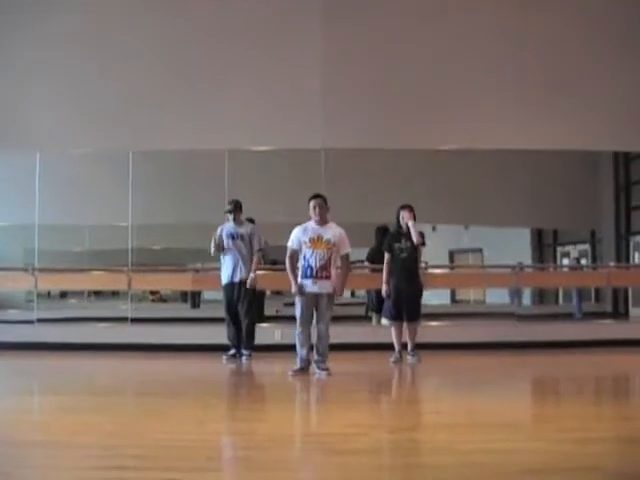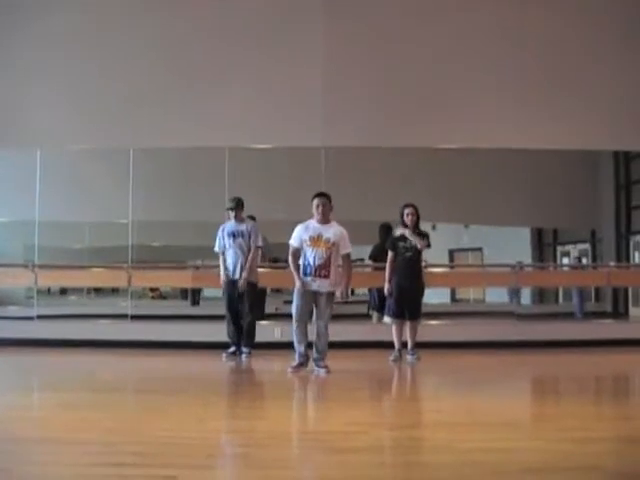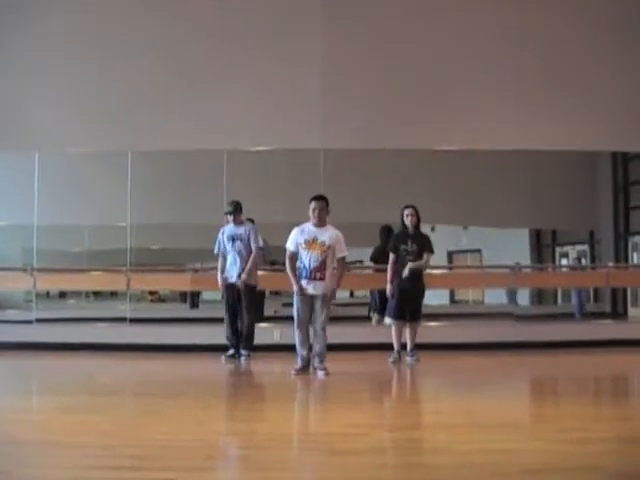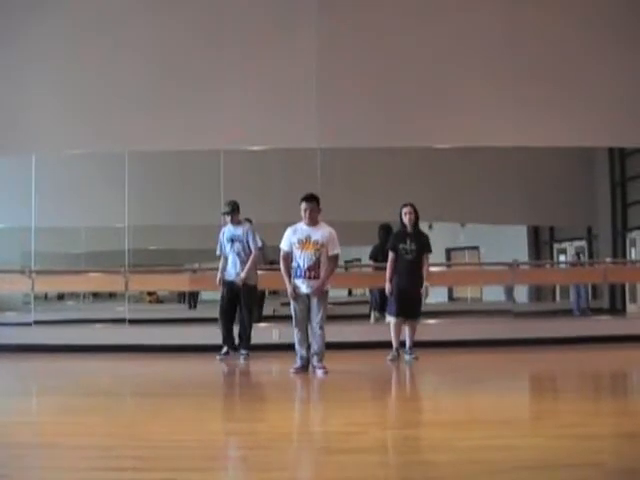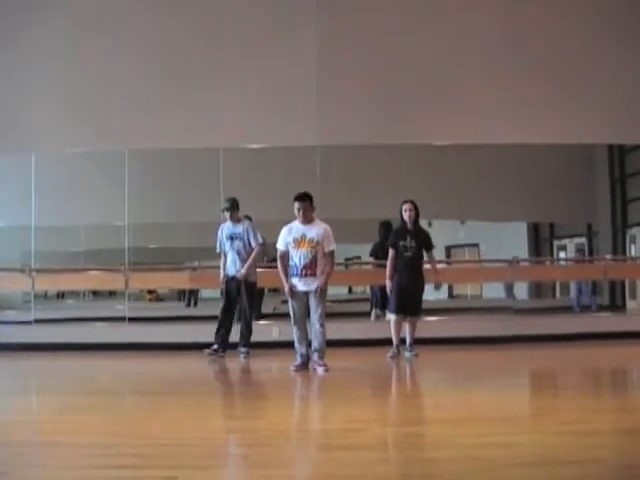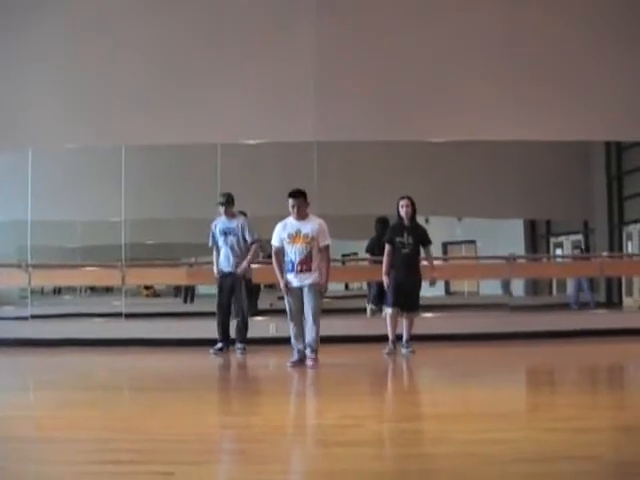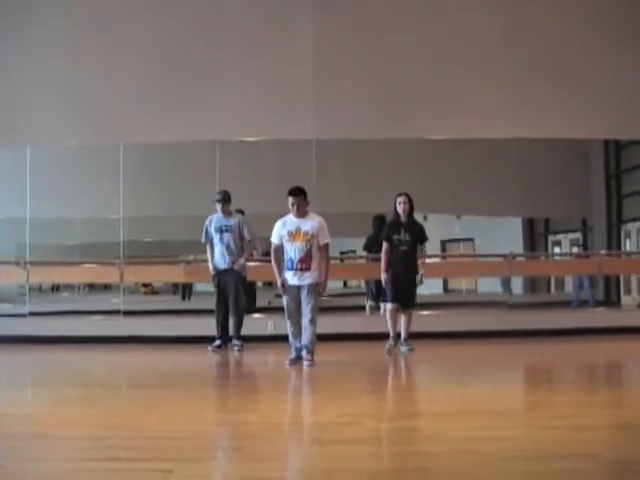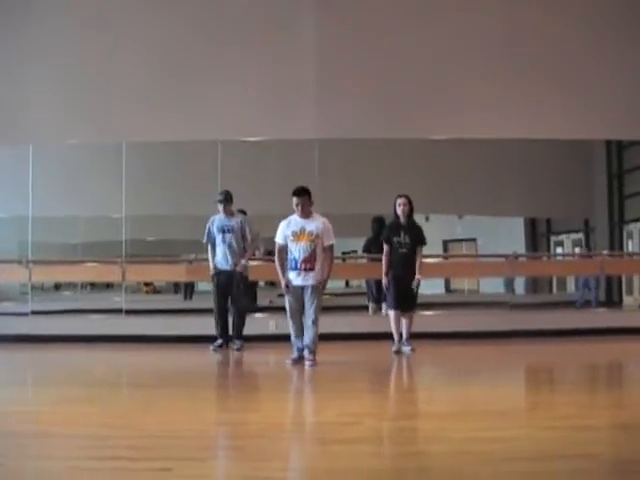
dt=0.2s
person 1, frame 1
left shoulder: (338, 233)
right shoulder: (300, 231)
left elbow: (345, 261)
right elbow: (290, 258)
left wrist: (342, 284)
right wrist: (293, 283)
left hip: (327, 288)
right hip: (304, 286)
left knee: (323, 326)
right knee: (302, 325)
left ankle: (321, 362)
right ankle: (302, 363)
person 1, frame 2
left shoulder: (339, 232)
right shoulder: (302, 228)
left elbow: (346, 261)
right elbow: (293, 255)
left wrist: (345, 286)
right wrist: (297, 279)
left hip: (327, 286)
right hip: (304, 284)
left knee: (322, 324)
right knee: (299, 320)
left ankle: (320, 360)
right ankle: (301, 357)
person 1, frame 3
left shoulder: (335, 235)
right shoulder: (298, 232)
left elbow: (341, 264)
right elbow: (290, 259)
left wrist: (334, 288)
right wrist: (295, 283)
left hip: (323, 289)
right hip: (302, 288)
left knee: (320, 326)
right knee: (300, 326)
left ankle: (319, 362)
right ankle: (303, 361)
person 1, frame 4
left shoulder: (328, 232)
right shoulder: (292, 231)
left elbow: (333, 261)
right elbow: (284, 259)
left wrist: (322, 283)
right wrist: (288, 284)
left hip: (319, 288)
right hip: (298, 287)
left knee: (318, 325)
right knee: (299, 325)
left ankle: (317, 361)
right ankle: (302, 360)
person 1, frame 5
left shoulder: (323, 229)
right shoulder: (287, 230)
left elbow: (330, 258)
right elbow: (281, 258)
left wrist: (325, 282)
right wrist: (286, 283)
left hip: (316, 285)
right hip: (295, 286)
left knee: (318, 322)
right knee: (298, 323)
left ankle: (318, 358)
right ankle: (302, 358)
person 1, frame 6
left shoulder: (318, 225)
right shoulder: (282, 227)
left elbow: (325, 253)
right elbow: (276, 254)
left wrist: (325, 279)
right wrist: (281, 279)
left hip: (312, 280)
right hip: (291, 281)
left knee: (312, 317)
right knee: (294, 320)
left ankle: (311, 352)
right ankle: (298, 354)
person 1, frame 7
left shoulder: (318, 222)
right shoulder: (281, 224)
left elbow: (324, 251)
right elbow: (275, 252)
left wrist: (324, 277)
right wrist: (278, 277)
left hip: (311, 279)
right hip: (289, 279)
left knee: (309, 316)
right knee: (292, 317)
left ankle: (307, 352)
right ankle: (296, 351)
person 1, frame 8
left shoulder: (322, 224)
right shoulder: (285, 224)
left elbow: (329, 252)
right elbow: (279, 252)
left wrist: (326, 277)
right wrist: (282, 277)
left hip: (313, 280)
right hip: (292, 280)
left knee: (311, 317)
right knee: (293, 316)
left ankle: (309, 352)
right ankle: (298, 350)
person 2, frame 1
left shoulder: (250, 229)
right shoulder: (222, 229)
left elbow: (256, 253)
right elbow: (214, 251)
left wrist: (253, 272)
right wrist: (215, 241)
left hip: (245, 277)
right hip: (228, 277)
left knee: (246, 314)
right knee: (230, 314)
left ankle: (246, 348)
right ankle: (235, 347)
person 2, frame 2
left shoulder: (251, 226)
right shoulder: (224, 228)
left elbow: (254, 251)
right elbow: (221, 253)
left wrist: (246, 273)
right wrist: (223, 272)
left hip: (247, 276)
right hip: (230, 276)
left knee: (246, 313)
right knee: (231, 312)
left ankle: (246, 346)
right ankle: (235, 345)
person 2, frame 3
left shoulder: (249, 229)
right shoulder: (224, 231)
left elbow: (255, 253)
right elbow: (222, 255)
left wrist: (245, 274)
right wrist: (220, 275)
left hip: (247, 279)
right hip: (229, 279)
left knee: (246, 316)
right knee: (230, 315)
left ankle: (245, 349)
right ankle: (234, 348)
person 2, frame 4
left shoulder: (247, 229)
right shoulder: (224, 231)
left elbow: (255, 253)
right elbow: (223, 255)
left wrist: (244, 273)
right wrist: (220, 273)
left hip: (247, 279)
right hip: (229, 278)
left knee: (246, 315)
right knee: (225, 312)
left ankle: (244, 348)
right ankle: (228, 345)
person 2, frame 5
left shoulder: (247, 226)
right shoulder: (223, 229)
left elbow: (257, 248)
right elbow: (223, 252)
left wrist: (246, 268)
right wrist: (222, 271)
left hip: (246, 275)
right hip: (229, 275)
left knee: (245, 311)
right knee: (226, 310)
left ankle: (244, 345)
right ankle: (220, 344)
person 2, frame 6
left shoulder: (242, 221)
right shoulder: (216, 224)
left elbow: (254, 244)
right elbow: (215, 247)
left wrist: (245, 264)
right wrist: (215, 266)
left hip: (239, 270)
right hip: (223, 271)
left knee: (241, 307)
right knee: (222, 307)
left ankle: (241, 341)
right ankle: (223, 341)
person 2, frame 7
left shoulder: (238, 220)
right shoulder: (211, 221)
left elbow: (248, 242)
right elbow: (208, 244)
left wrist: (242, 260)
right wrist: (210, 263)
left hip: (234, 267)
right hip: (218, 268)
left knee: (236, 303)
right knee: (220, 304)
left ankle: (237, 338)
right ankle: (221, 338)
person 2, frame 8
left shoulder: (241, 220)
right shoulder: (213, 221)
left elbow: (250, 243)
right elbow: (210, 244)
left wrist: (244, 261)
right wrist: (211, 263)
left hip: (237, 268)
right hip: (219, 268)
left knee: (238, 304)
right knee: (219, 303)
left ankle: (238, 338)
right ankle: (222, 338)
person 3, frame 1
left shoulder: (418, 234)
right shoulder: (392, 237)
left elbow: (417, 241)
right elbow: (387, 262)
left wrist: (411, 220)
right wrist: (384, 283)
left hip: (413, 282)
right hip: (395, 282)
left knee: (412, 318)
right knee: (394, 318)
left ankle: (411, 350)
right ankle: (397, 352)
person 3, frame 2
left shoulder: (423, 235)
right shoulder: (395, 236)
left elbow: (422, 245)
right elbow: (390, 260)
left wrist: (407, 232)
right wrist: (387, 281)
left hip: (415, 281)
right hip: (398, 280)
left knee: (413, 317)
right knee: (396, 316)
left ankle: (411, 349)
right ankle: (397, 350)
person 3, frame 3
left shoulder: (424, 239)
right shoulder: (397, 237)
left elbow: (426, 260)
right elbow: (391, 261)
left wrist: (412, 265)
right wrist: (389, 282)
left hip: (416, 283)
right hip: (399, 282)
left knee: (413, 319)
right knee: (396, 318)
left ankle: (410, 351)
right ankle: (396, 351)
person 3, frame 4
left shoulder: (422, 237)
right shoulder: (396, 236)
left elbow: (425, 262)
right elbow: (391, 260)
left wrist: (425, 283)
right wrist: (388, 281)
left hip: (415, 282)
right hip: (398, 281)
left knee: (412, 317)
right knee: (395, 316)
left ankle: (409, 349)
right ankle: (395, 349)
person 3, frame 5
left shoulder: (423, 234)
right shoulder: (397, 233)
left elbow: (430, 257)
right elbow: (391, 257)
left wrist: (436, 277)
right wrist: (388, 278)
left hip: (416, 278)
right hip: (399, 278)
left knee: (413, 314)
right knee: (396, 313)
left ankle: (409, 346)
right ankle: (395, 347)
person 3, frame 6
left shoulder: (420, 230)
right shoulder: (393, 229)
left elbow: (427, 252)
right elbow: (387, 253)
left wrist: (433, 272)
right wrist: (385, 274)
left hip: (413, 275)
right hip: (396, 274)
left knee: (410, 310)
right knee: (392, 309)
left ankle: (406, 342)
right ankle: (391, 343)
person 3, frame 7
left shoulder: (417, 227)
right shoulder: (390, 226)
left elbow: (421, 250)
right elbow: (385, 250)
left wrist: (421, 270)
right wrist: (383, 271)
left hip: (411, 271)
right hip: (394, 271)
left knee: (408, 307)
right knee: (392, 304)
left ankle: (404, 340)
right ankle: (392, 338)
person 3, frame 8
left shoulder: (416, 229)
right shoulder: (390, 228)
left elbow: (419, 254)
right elbow: (386, 253)
left wrist: (417, 274)
right wrist: (384, 275)
left hip: (410, 274)
right hip: (394, 273)
left knee: (409, 309)
right knee: (394, 308)
left ankle: (406, 340)
right ankle: (397, 341)
